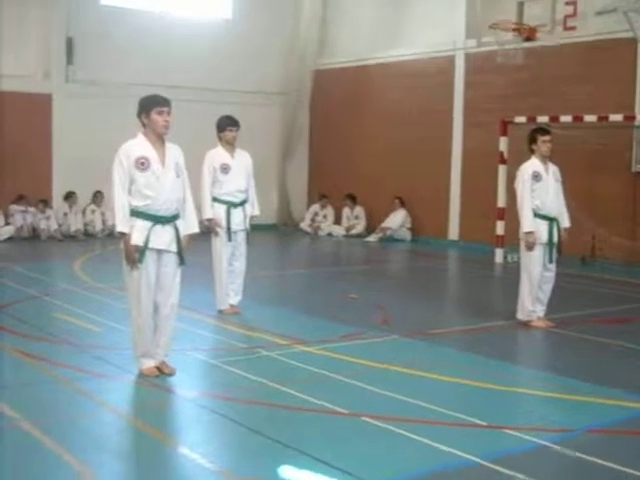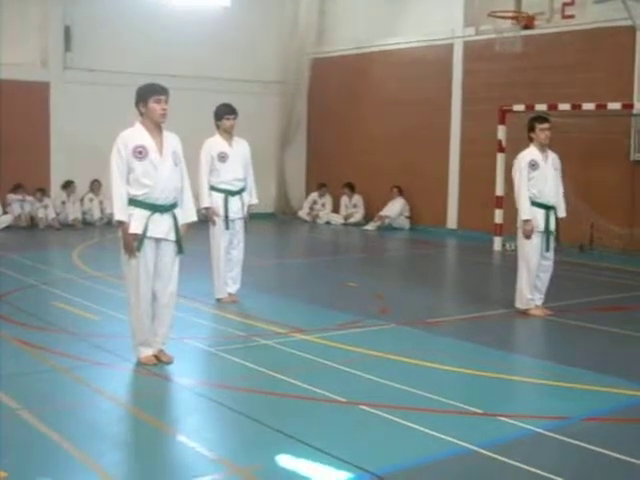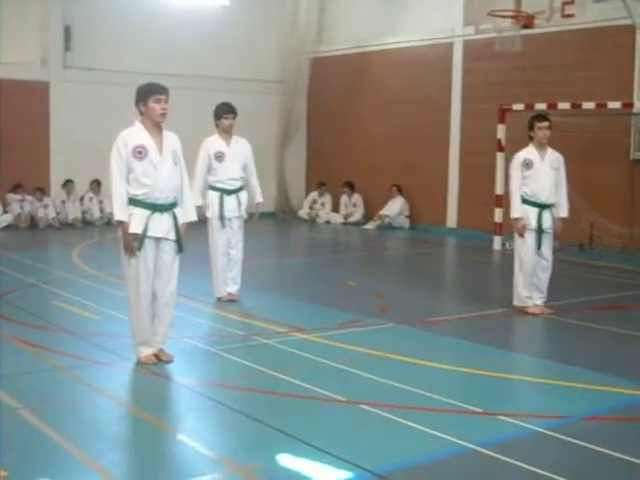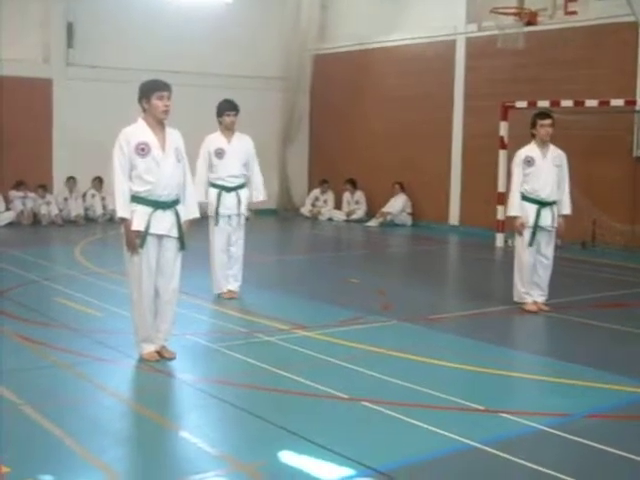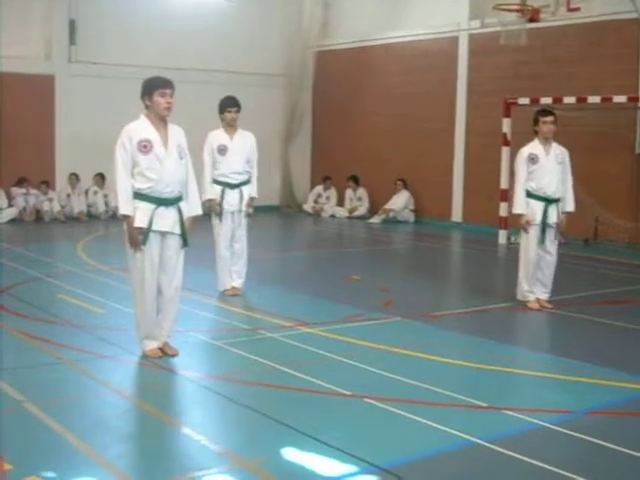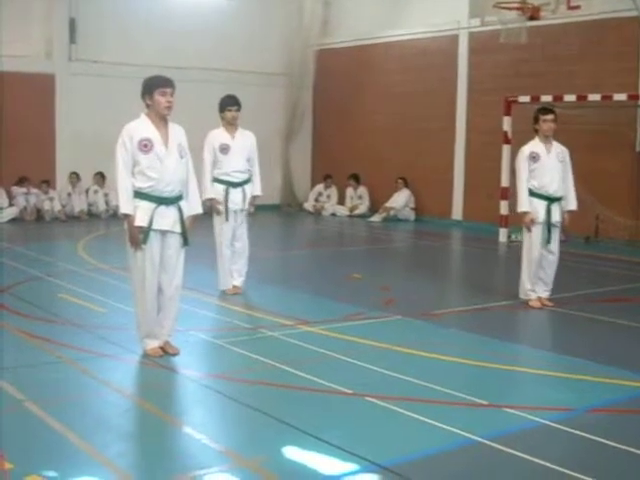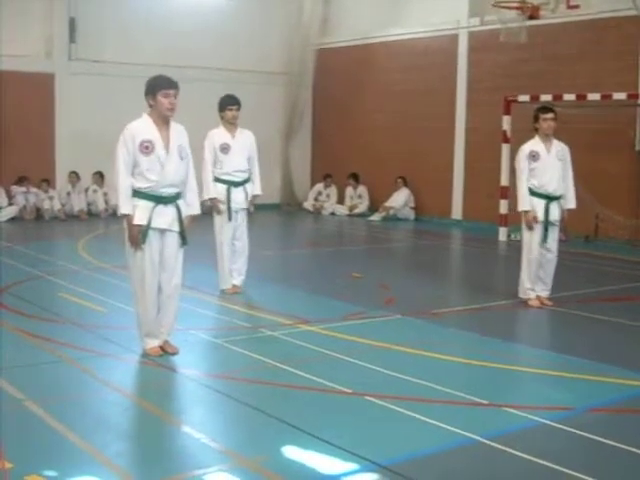
dt=0.2s
person 1, frame 1
left shoulder: (175, 152)
right shoulder: (129, 150)
left elbow: (184, 192)
right elbow: (120, 194)
left wrist: (187, 232)
right wrist: (126, 237)
left hip: (170, 232)
right hip: (142, 232)
left knee: (168, 298)
right knee: (143, 298)
left ankle: (160, 355)
right ankle: (146, 358)
person 1, frame 2
left shoulder: (173, 140)
right shoulder: (127, 139)
left elbow: (182, 181)
right elbow: (118, 183)
left wrist: (184, 221)
right wrist: (124, 226)
left hip: (169, 221)
right hip: (140, 221)
left knee: (167, 287)
right knee: (141, 287)
left ankle: (158, 343)
right ankle: (144, 346)
person 1, frame 3
left shoulder: (173, 140)
right shoulder: (126, 139)
left elbow: (182, 181)
right elbow: (118, 183)
left wrist: (184, 220)
right wrist: (124, 225)
left hip: (169, 220)
right hip: (140, 220)
left knee: (166, 287)
right knee: (141, 287)
left ankle: (158, 343)
right ankle: (144, 346)
person 1, frame 4
left shoulder: (176, 137)
right shoulder: (129, 135)
left elbow: (185, 178)
right elbow: (121, 180)
left wrist: (187, 217)
right wrist: (127, 222)
left hip: (171, 218)
right hip: (143, 217)
left knee: (169, 284)
right knee: (144, 284)
left ankle: (161, 340)
right ankle: (146, 343)
person 1, frame 5
left shoulder: (178, 133)
right shoulder: (132, 132)
left elbow: (187, 175)
right elbow: (123, 177)
left wrist: (190, 214)
right wrist: (129, 219)
left hip: (174, 214)
right hip: (145, 214)
left knee: (172, 281)
right knee: (146, 281)
left ankle: (163, 337)
right ankle: (149, 340)
person 1, frame 6
left shoulder: (179, 132)
right shoulder: (132, 131)
left elbow: (188, 174)
right elbow: (124, 176)
left wrist: (190, 214)
right wrist: (130, 218)
left hip: (175, 213)
right hip: (145, 214)
left knee: (172, 280)
right knee: (147, 281)
left ankle: (164, 336)
right ankle: (150, 339)
person 1, frame 7
left shoulder: (181, 132)
right shoulder: (134, 131)
left elbow: (189, 175)
right elbow: (123, 176)
left wrist: (189, 213)
right wrist: (129, 219)
left hip: (173, 212)
right hip: (144, 213)
left knee: (172, 280)
right knee: (147, 280)
left ankle: (163, 335)
right ankle: (150, 338)
person 2, frame 1
left shoulder: (554, 170)
right shoulder: (526, 169)
left elbow: (559, 199)
right elbow: (524, 202)
left wrist: (564, 225)
right wrist: (528, 231)
left hip: (551, 227)
right hip: (535, 226)
left knee: (548, 272)
right knee: (532, 272)
left ankle: (539, 312)
right ankle: (529, 314)
person 2, frame 2
left shoulder: (554, 158)
right shoulder: (524, 158)
left elbow: (558, 189)
right elbow: (521, 190)
left wrist: (559, 215)
right wrist: (526, 219)
left hip: (548, 215)
right hip: (533, 215)
left knee: (546, 261)
right knee: (530, 260)
left ankle: (537, 301)
right ankle: (527, 302)
person 2, frame 3
left shoulder: (557, 158)
right shoulder: (521, 157)
left elbow: (561, 189)
right elbow: (515, 189)
left wrist: (560, 217)
right wrist: (518, 217)
left hip: (547, 214)
right hip: (528, 213)
left knee: (545, 260)
right knee: (526, 258)
left ankle: (538, 300)
right ankle: (525, 301)
person 2, frame 4
left shoulder: (560, 156)
right shoulder: (523, 154)
left elbow: (563, 186)
right elbow: (515, 186)
left wrist: (562, 214)
right wrist: (516, 215)
left hip: (549, 212)
right hip: (528, 210)
left knee: (546, 257)
right knee: (526, 256)
left ankle: (539, 297)
right ankle: (526, 297)
person 2, frame 5
left shoulder: (562, 153)
right shoulder: (526, 152)
left elbow: (566, 183)
right elbow: (520, 183)
left wrist: (565, 211)
right wrist: (521, 212)
left hip: (553, 209)
right hip: (533, 207)
left knee: (549, 254)
right knee: (531, 253)
left ankle: (542, 294)
right ankle: (529, 295)
person 2, frame 6
left shoulder: (562, 151)
right shoulder: (527, 150)
left elbow: (568, 181)
right elbow: (522, 182)
left wrist: (567, 209)
right wrist: (525, 211)
left hip: (555, 207)
right hip: (536, 206)
left knee: (551, 252)
right knee: (533, 251)
left ankle: (543, 292)
right ankle: (530, 293)
person 2, frame 7
left shoulder: (563, 149)
right shoulder: (527, 149)
left elbow: (568, 179)
right elbow: (522, 181)
left wrist: (567, 207)
right wrist: (526, 210)
left hip: (554, 206)
right hip: (535, 204)
left knee: (550, 251)
right knee: (533, 250)
left ankle: (542, 292)
right ankle: (530, 293)
person 3, frame 1
left shoulder: (245, 157)
right shoulder: (212, 156)
left elbow: (250, 186)
right elbow: (206, 187)
left wrist: (252, 212)
right wrist: (209, 217)
left hip: (240, 212)
right hip: (221, 211)
left knee: (239, 259)
right knee: (222, 259)
left ankle: (234, 300)
right ankle: (224, 303)
person 3, frame 2
left shoulder: (243, 145)
right shoulder: (210, 144)
left elbow: (248, 174)
right elbow: (203, 176)
left wrist: (251, 201)
right wrist: (207, 205)
left hip: (238, 200)
right hip: (219, 200)
left knee: (237, 248)
right knee: (220, 248)
left ankle: (232, 289)
right ankle: (222, 291)
person 3, frame 3
left shoulder: (243, 144)
right shoulder: (208, 144)
left elbow: (251, 174)
right elbow: (200, 174)
left wrist: (257, 199)
right wrist: (198, 202)
left hip: (237, 200)
right hip: (217, 199)
left knee: (236, 247)
right knee: (219, 247)
left ankle: (232, 289)
right ankle: (222, 290)
person 3, frame 4
left shoulder: (246, 141)
right shoulder: (210, 141)
left elbow: (254, 170)
right elbow: (202, 171)
left wrist: (257, 198)
right wrist: (200, 199)
left hip: (239, 197)
right hip: (218, 196)
left knee: (237, 244)
right knee: (218, 244)
left ankle: (233, 286)
right ankle: (222, 287)
person 3, frame 5
left shoulder: (249, 138)
right shoulder: (213, 137)
left elbow: (253, 169)
right elbow: (207, 169)
left wrist: (252, 196)
right wrist: (210, 198)
left hip: (242, 193)
right hip: (221, 193)
left knee: (240, 240)
right knee: (223, 241)
left ankle: (237, 282)
right ankle: (226, 283)
person 3, frame 6
left shoulder: (249, 137)
right shoulder: (213, 136)
left elbow: (254, 167)
right elbow: (207, 168)
left wrist: (254, 194)
right wrist: (210, 197)
left hip: (243, 192)
right hip: (222, 192)
left knee: (241, 240)
right knee: (224, 240)
left ankle: (238, 281)
right ankle: (226, 282)
person 3, frame 7
left shoulder: (248, 136)
right shoulder: (213, 136)
left elbow: (254, 165)
right elbow: (207, 167)
left wrist: (255, 193)
right wrist: (211, 196)
left hip: (243, 192)
right hip: (223, 192)
left knee: (241, 239)
right knee: (224, 239)
left ankle: (238, 280)
right ankle: (227, 282)
